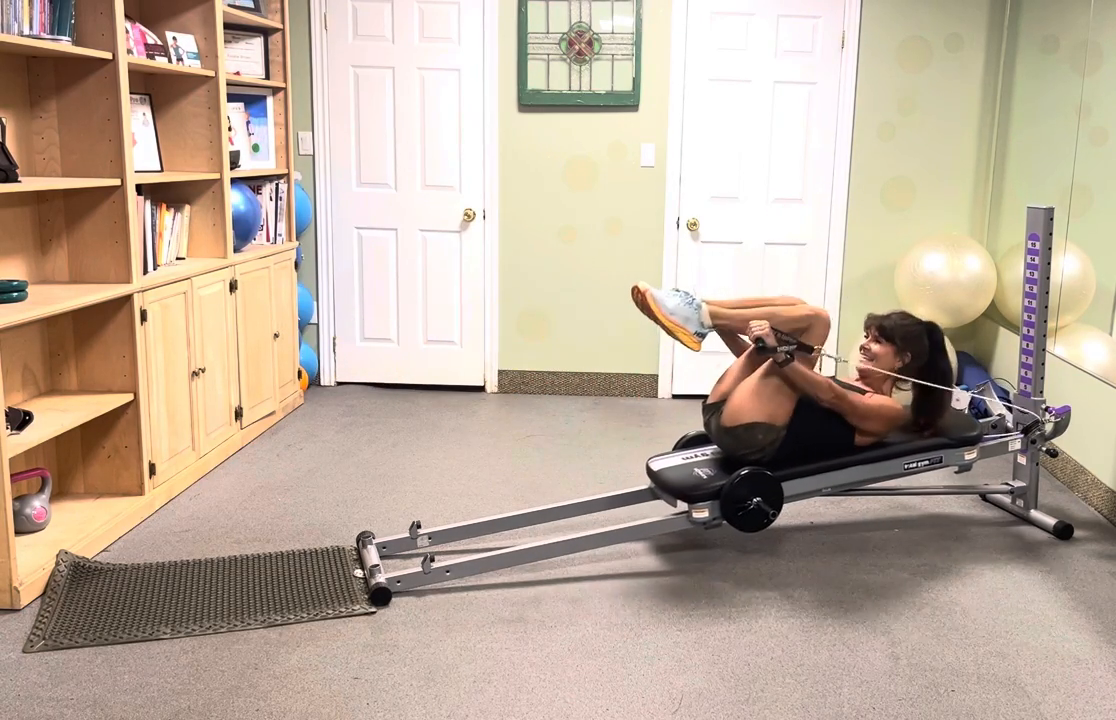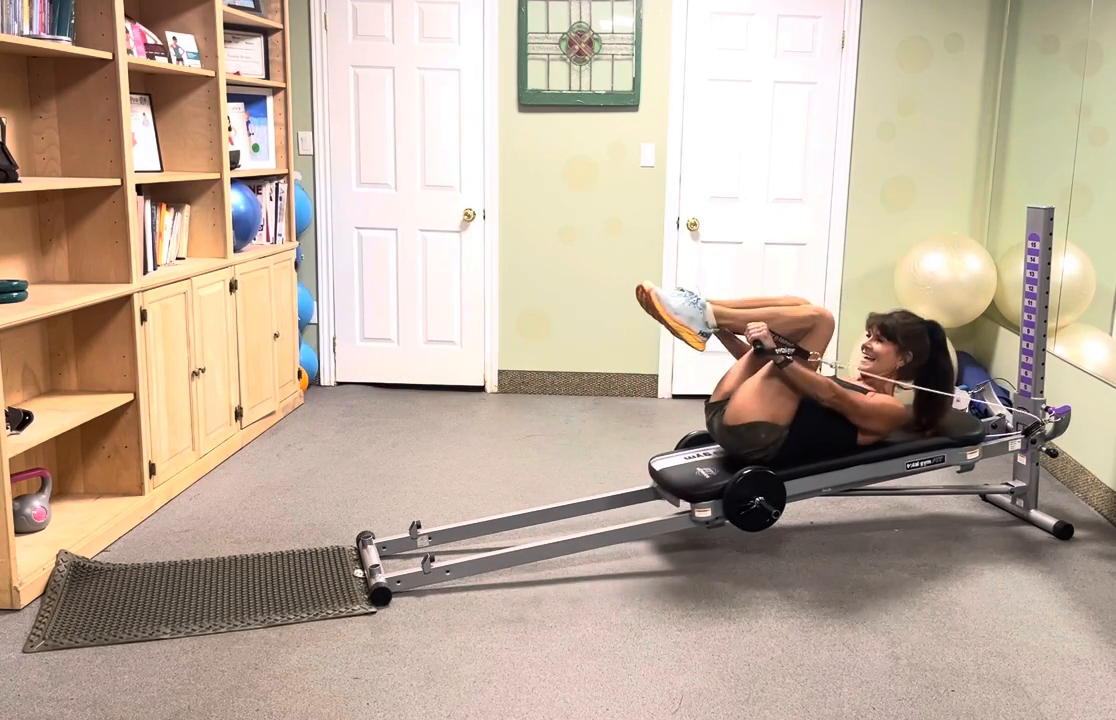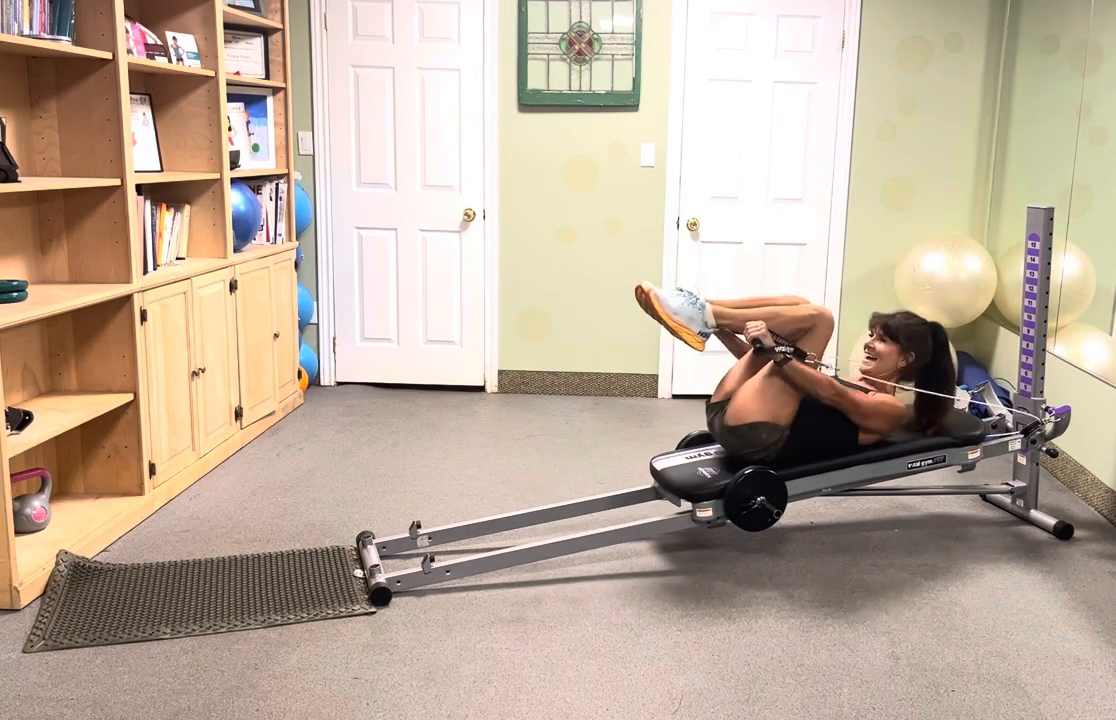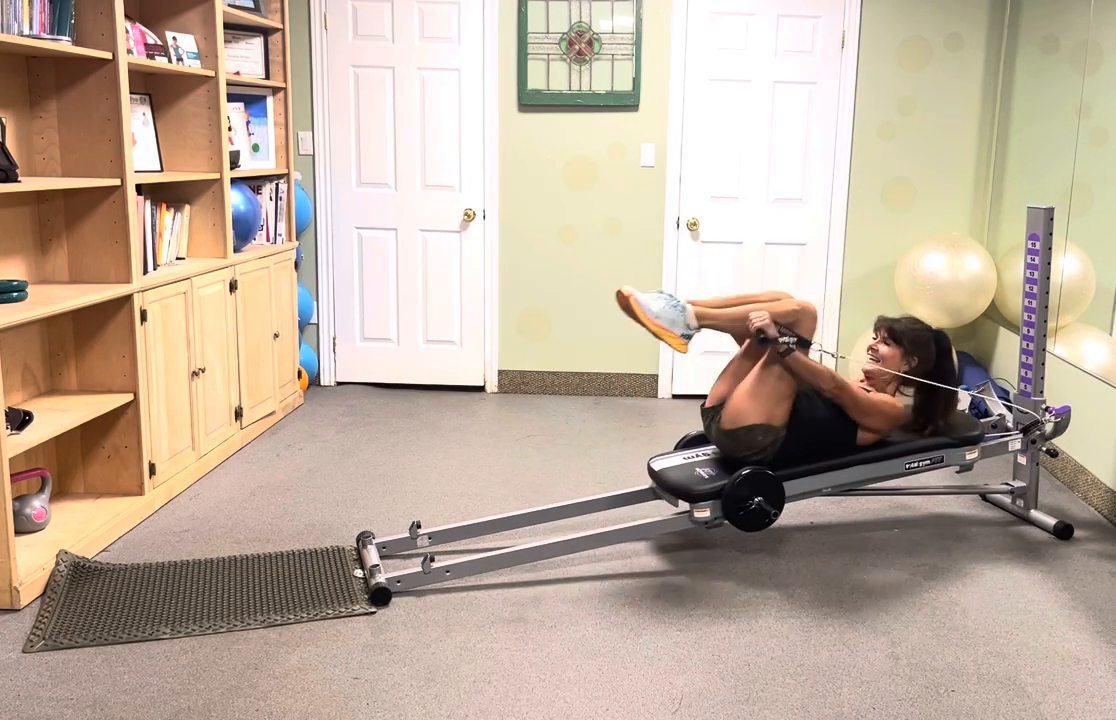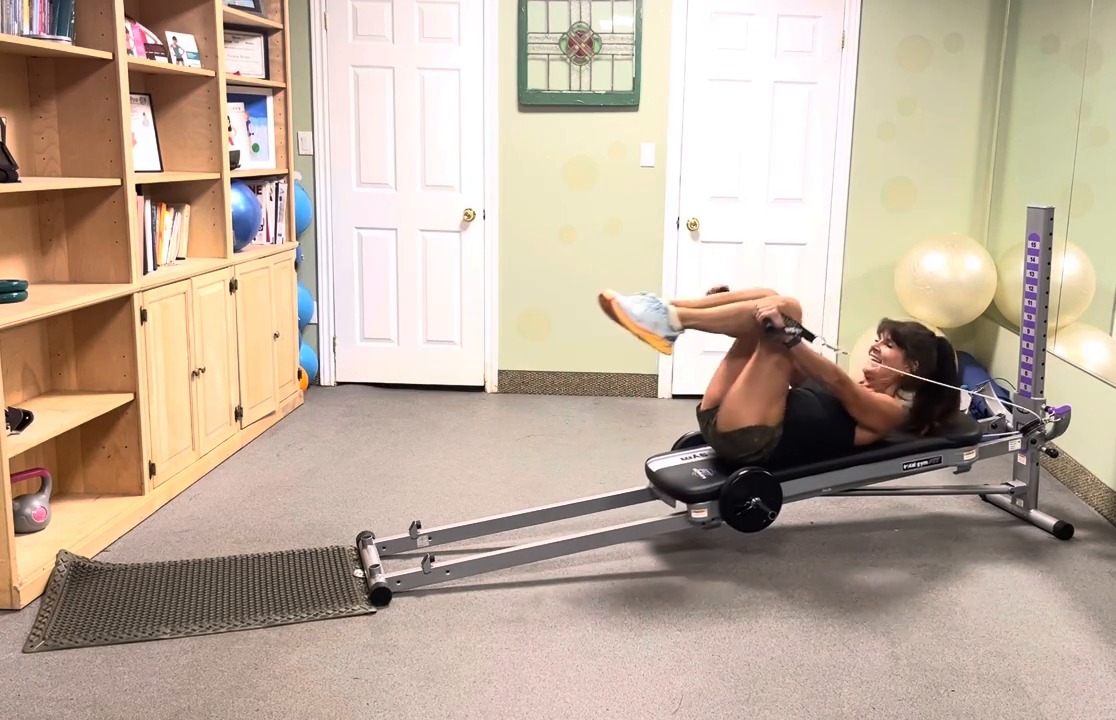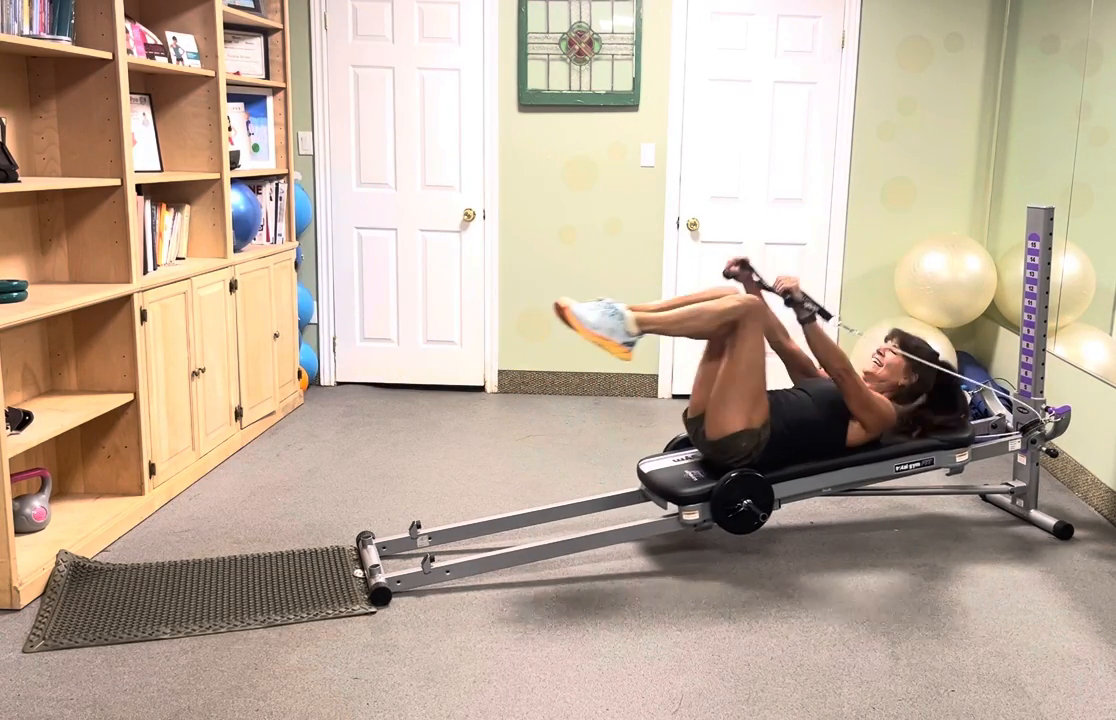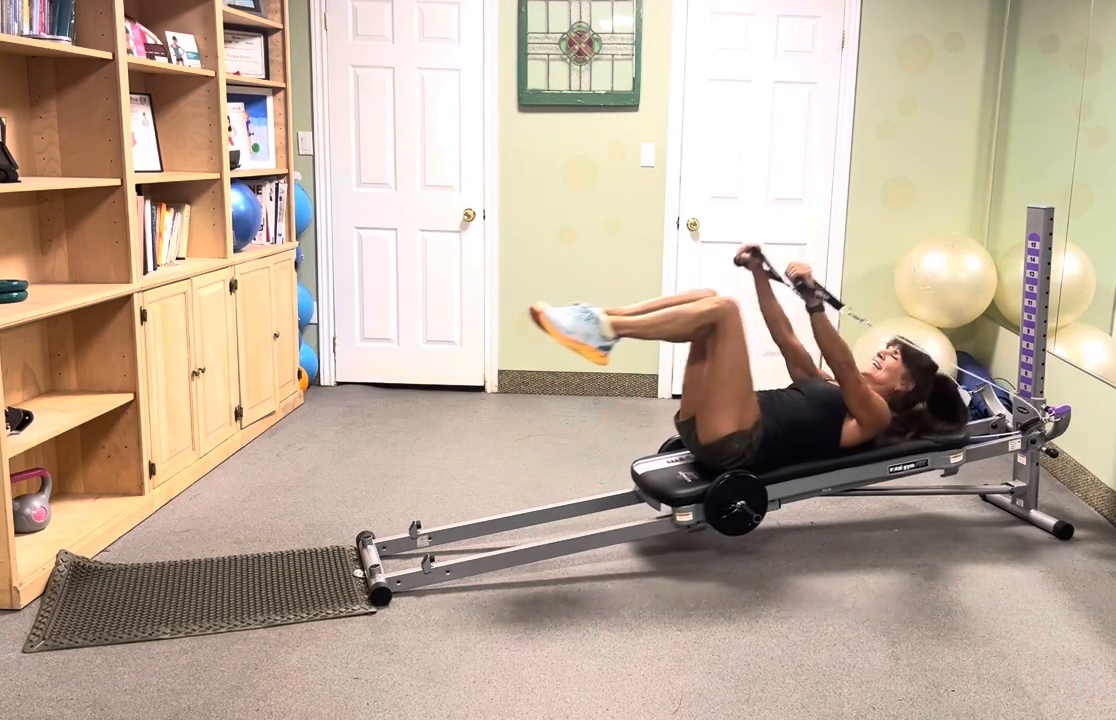
dt=0.1s
person 1, frame 1
left shoulder: (888, 412)
right shoulder: (847, 386)
left elbow: (830, 396)
right elbow: (762, 370)
left wrist: (777, 354)
right wrist: (723, 329)
left hip: (752, 436)
right hip: (724, 417)
left knee: (815, 318)
right knee: (793, 308)
left ankle: (703, 316)
right ankle: (703, 317)
person 1, frame 2
left shoulder: (890, 412)
right shoulder: (849, 386)
left elbow: (830, 396)
right elbow: (764, 371)
left wrist: (776, 355)
right wrist: (722, 330)
left hip: (755, 434)
right hip: (727, 416)
left knee: (819, 319)
right knee: (797, 309)
left ankle: (706, 316)
right ankle: (708, 317)
person 1, frame 3
left shoulder: (890, 410)
right shoulder: (849, 386)
left elbow: (830, 393)
left wrist: (775, 351)
right wrist: (721, 329)
left hip: (756, 435)
right hip: (727, 417)
left knee: (818, 318)
right knee: (797, 309)
left ankle: (707, 316)
right ankle: (703, 316)
person 1, frame 4
left shoulder: (889, 411)
right shoulder: (851, 388)
left elbow: (834, 388)
left wrist: (778, 343)
left hip: (752, 436)
right hip: (724, 420)
left knee: (801, 312)
right knee: (782, 303)
left ankle: (688, 318)
right ankle: (686, 316)
person 1, frame 5
left shoulder: (886, 414)
right shoulder: (850, 393)
left elbow: (833, 381)
left wrist: (787, 333)
left hip: (755, 440)
right hip: (718, 422)
left knee: (779, 307)
right knee: (763, 306)
left ankle: (669, 321)
right ankle: (666, 315)
person 1, frame 6
left shoulder: (881, 416)
right shoulder: (834, 388)
left elbow: (842, 371)
right elbow: (782, 343)
left wrist: (804, 315)
right wrist: (752, 284)
left hip: (742, 443)
right hip: (709, 425)
left knee: (746, 308)
right knee: (734, 300)
left ankle: (629, 325)
right ankle: (627, 319)
person 1, frame 7
left shoulder: (874, 418)
right shoulder: (829, 390)
left elbow: (844, 362)
right elbow: (785, 337)
left wrist: (812, 300)
right wrist: (760, 275)
left hip: (739, 444)
right hip: (703, 430)
left knee: (723, 309)
right knee: (706, 299)
left ankle: (605, 331)
right ankle: (601, 322)
